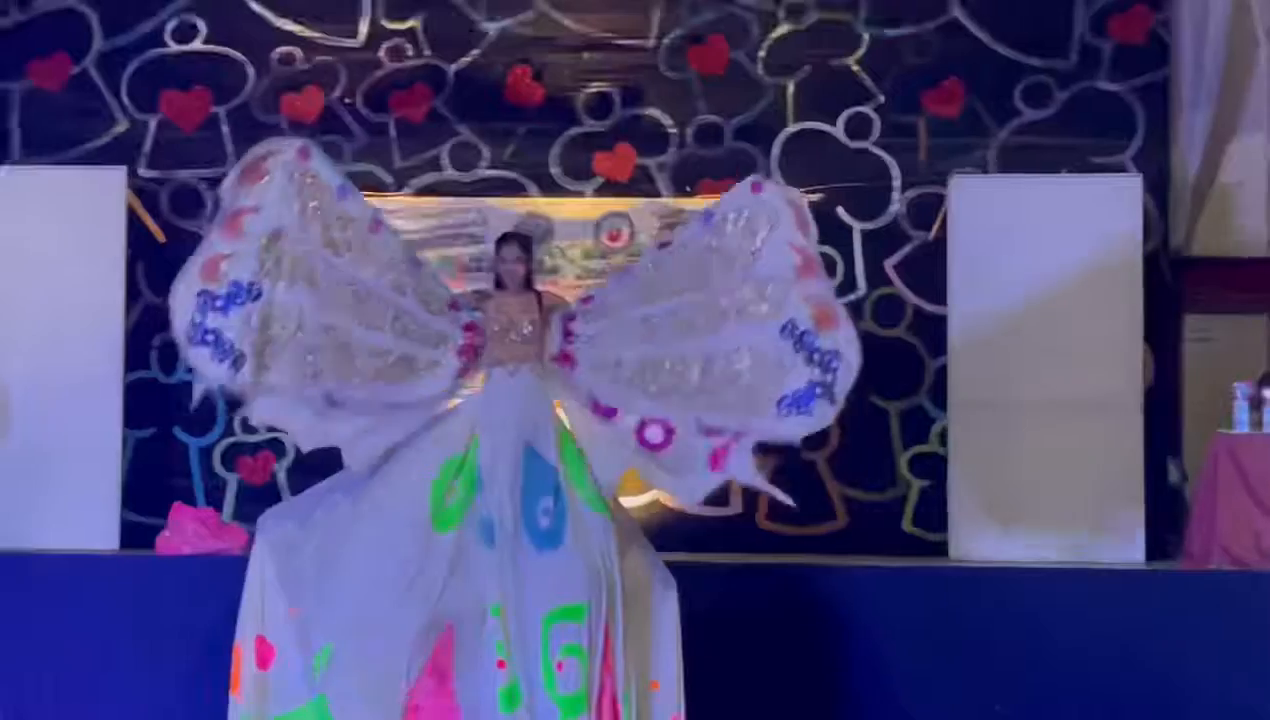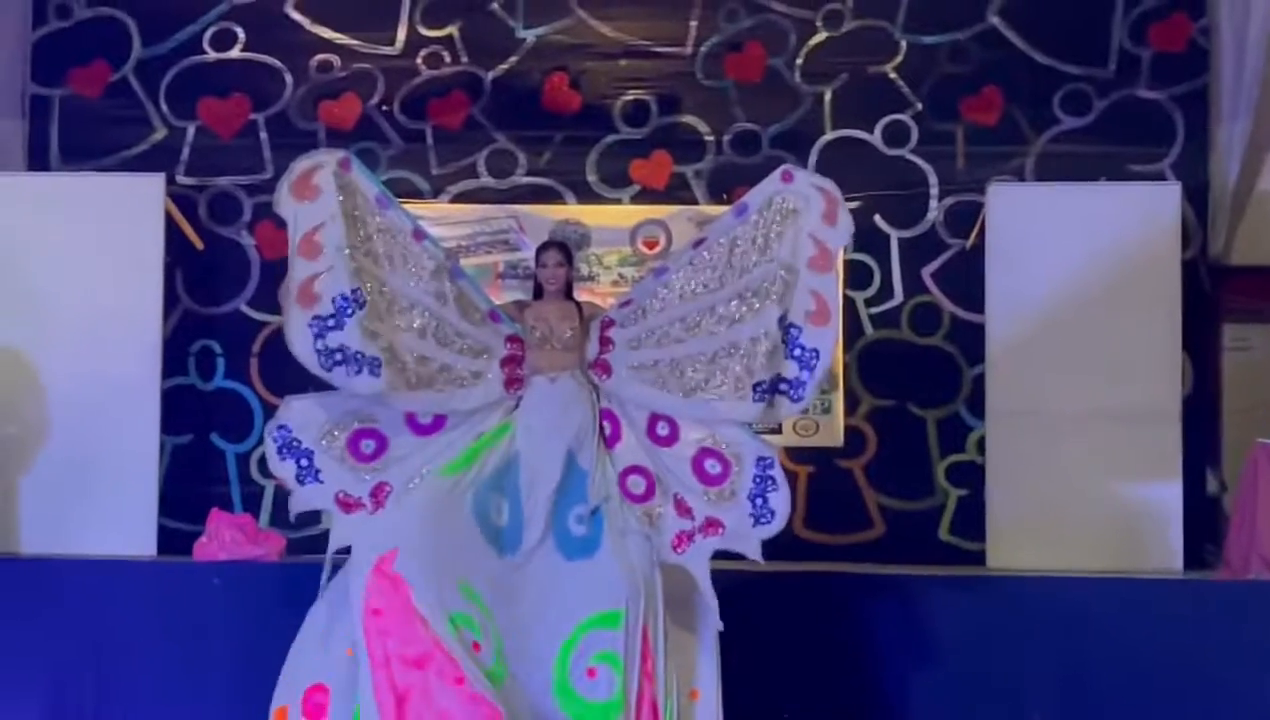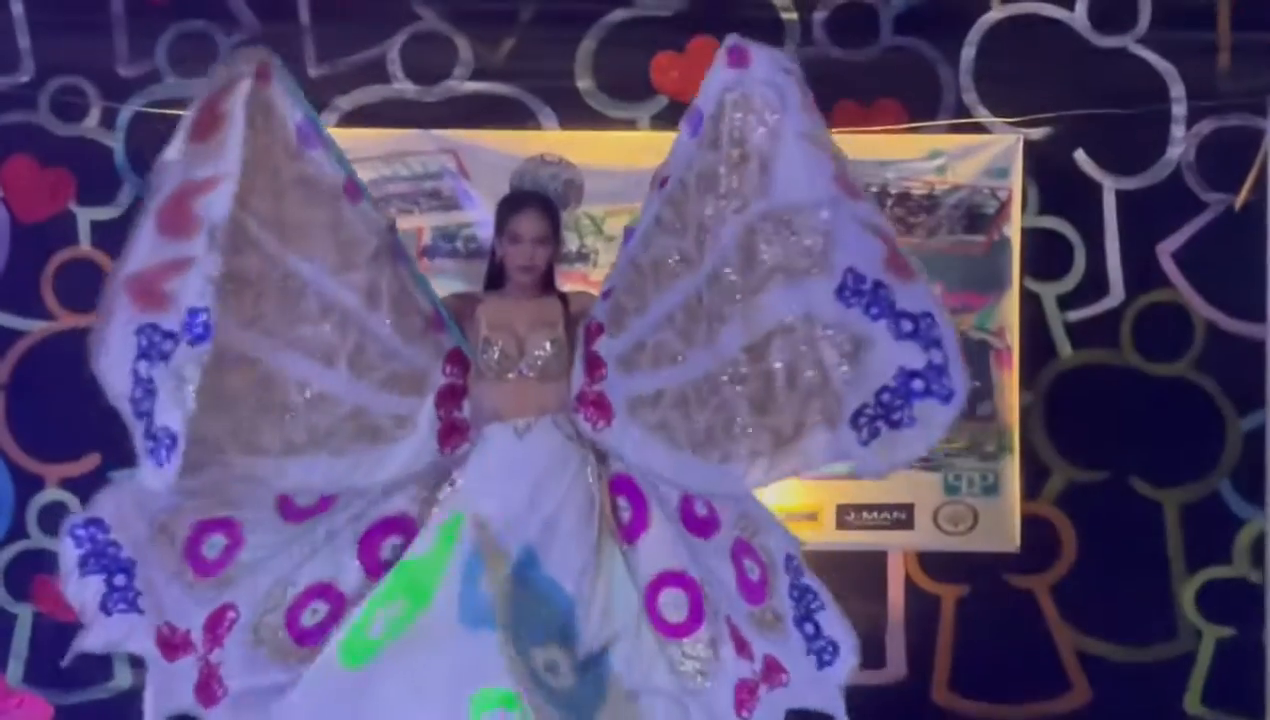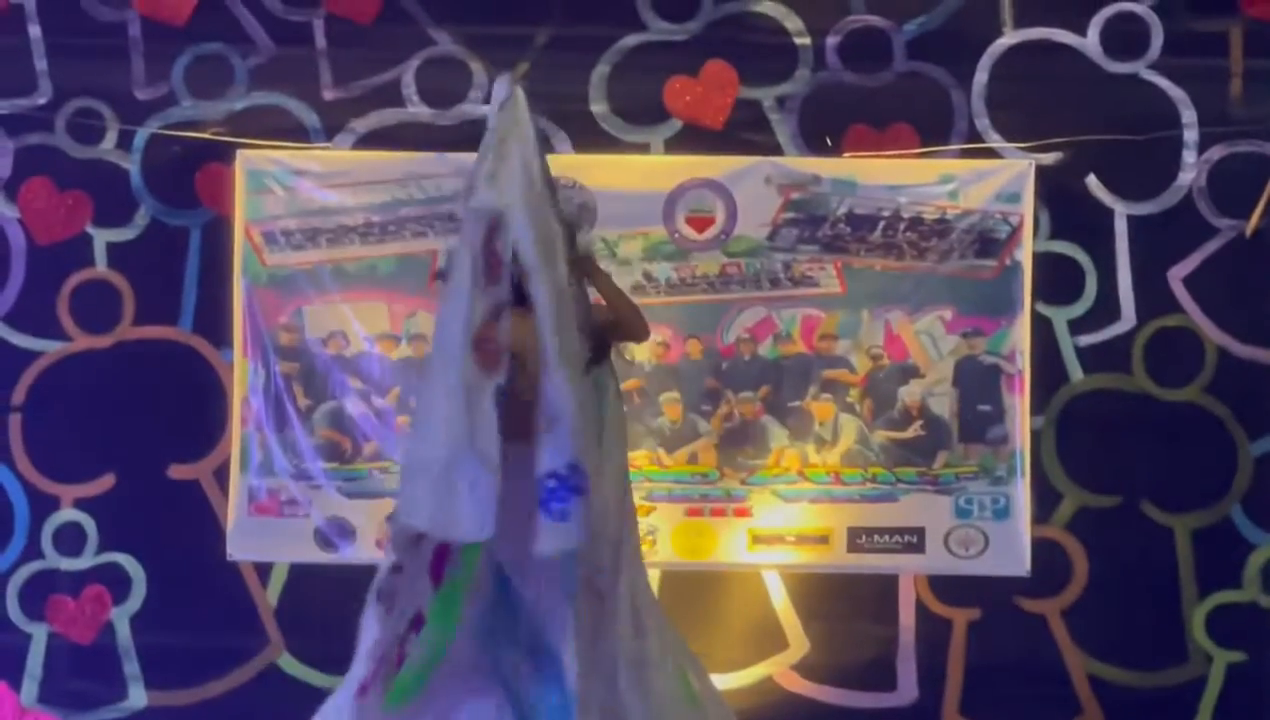
dt=1s
person 1, frame 1
left shoulder: (553, 306)
right shoulder: (473, 305)
left elbow: (632, 301)
right elbow: (415, 293)
left hip: (538, 420)
right hip: (486, 420)
left knee: (544, 538)
right knee: (485, 535)
person 1, frame 2
left shoulder: (593, 315)
right shoulder: (515, 313)
left elbow: (661, 305)
left hip: (581, 423)
right hip: (528, 424)
left knee: (584, 548)
person 1, frame 3
left shoulder: (582, 312)
right shoulder: (462, 311)
left elbow: (662, 285)
right elbow: (369, 291)
left hip: (566, 486)
right hip: (486, 485)
left knee: (568, 641)
right knee: (465, 636)
person 1, frame 4
left shoulder: (590, 325)
right shoulder: (501, 328)
left elbow: (638, 328)
right elbow: (463, 333)
left wrist: (591, 270)
left hip: (581, 484)
right hip: (516, 492)
left knee: (581, 606)
right knee: (502, 610)
